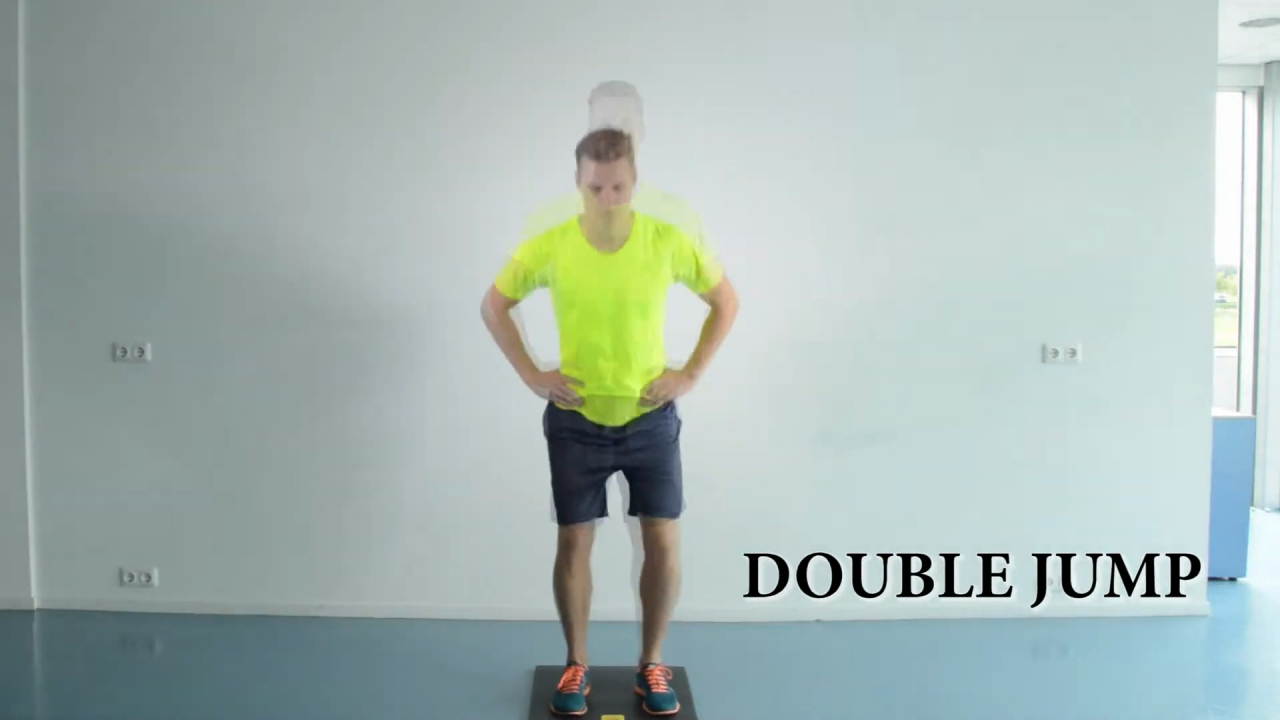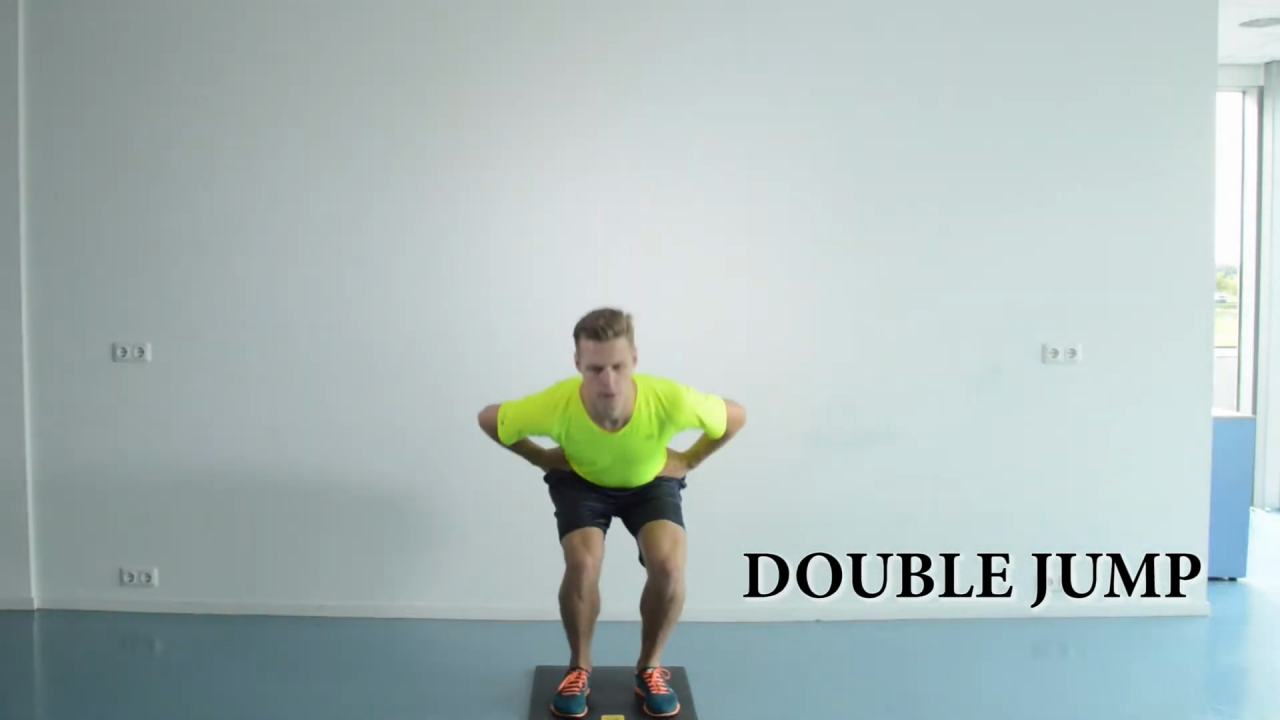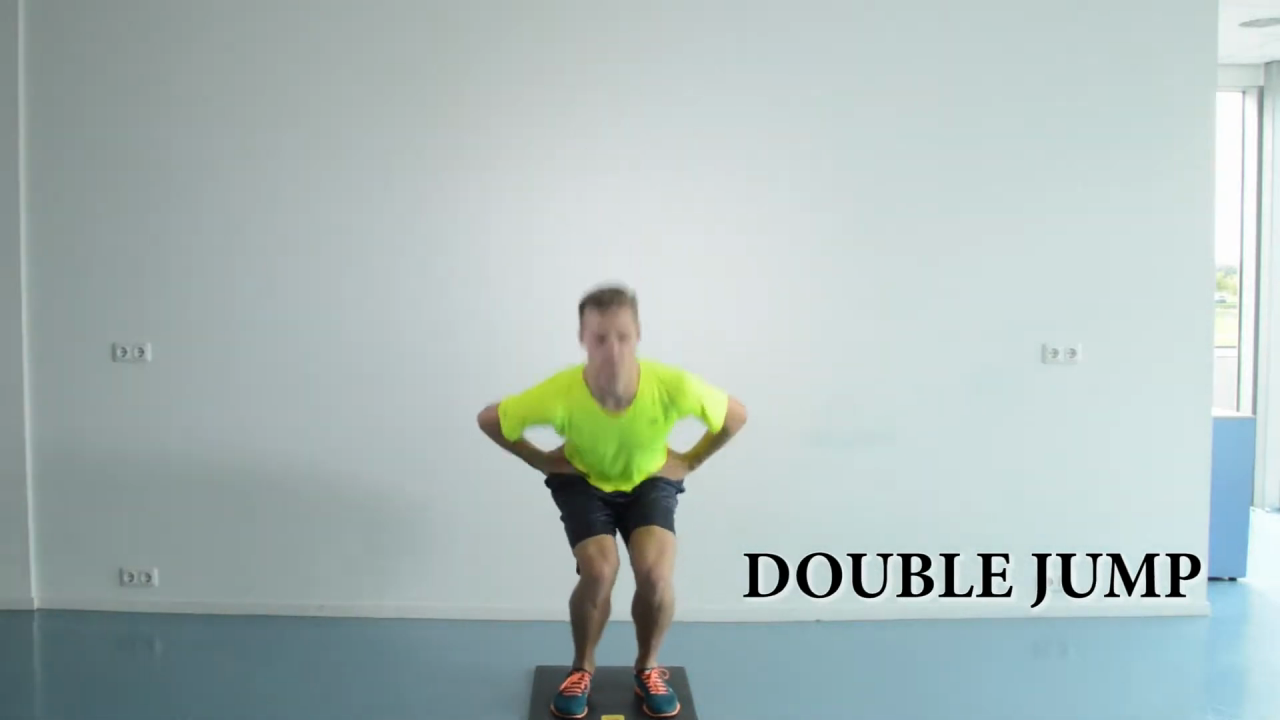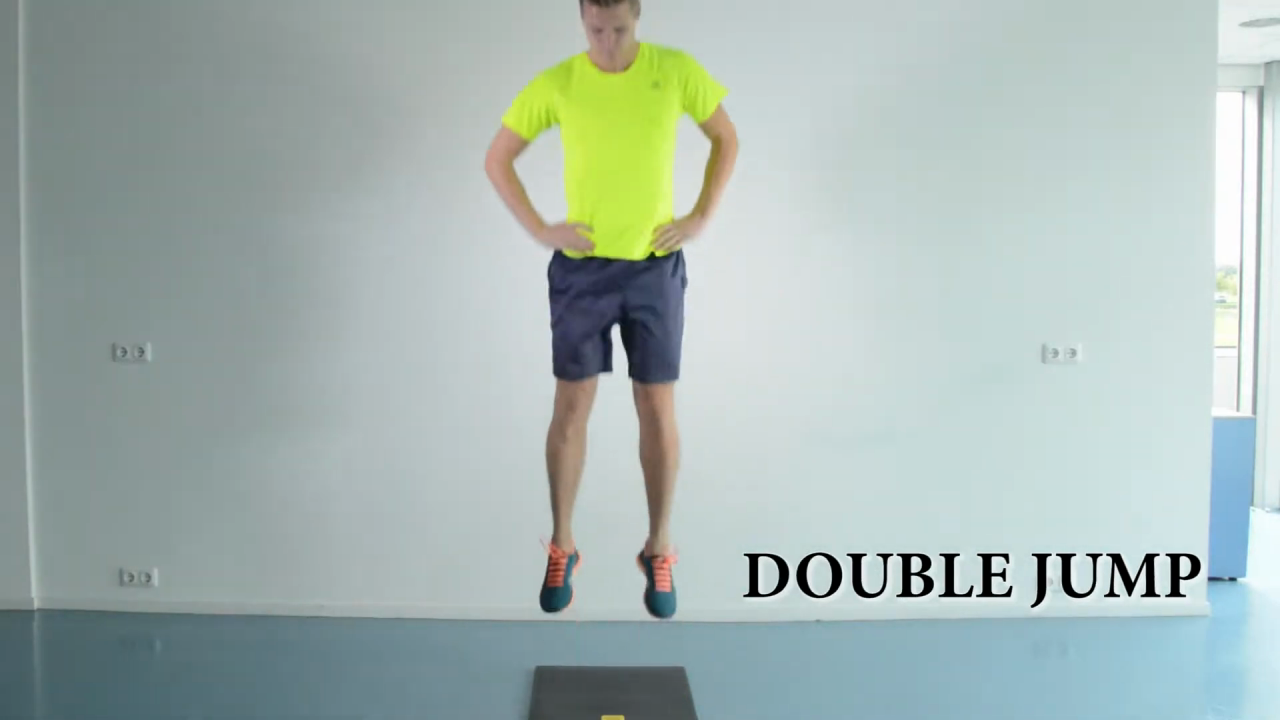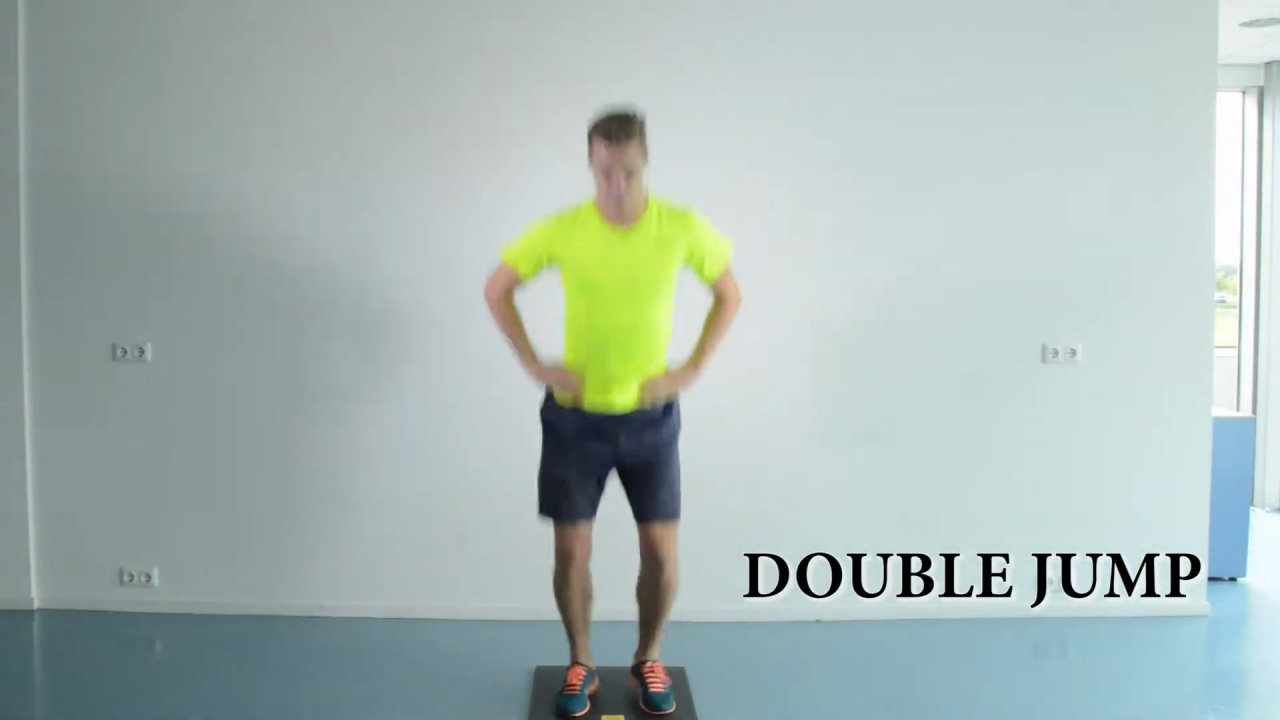
dt=0.4s
person 1, frame 1
left shoulder: (669, 240)
right shoulder: (548, 247)
left elbow: (725, 299)
right elbow: (495, 304)
left wrist: (690, 373)
right wrist: (533, 375)
left hip: (650, 414)
right hip: (576, 417)
left knee: (661, 542)
right knee: (575, 543)
left ankle: (652, 663)
right ankle: (575, 665)
person 1, frame 2
left shoulder: (670, 402)
right shoulder: (554, 408)
left elbow: (736, 415)
right elbow: (487, 417)
left wrist: (689, 460)
right wrist: (543, 458)
left hip: (649, 483)
right hip: (581, 482)
left knee: (669, 564)
right knee: (583, 561)
left ankle: (650, 667)
right ankle: (579, 666)
person 1, frame 3
left shoulder: (673, 387)
right shoulder: (559, 394)
left elbow: (736, 415)
right elbow: (489, 419)
left wrist: (689, 462)
right wrist: (543, 460)
left hip: (648, 484)
right hip: (584, 485)
left knee: (656, 573)
right knee: (598, 572)
left ankle: (648, 666)
right ankle: (582, 667)
person 1, frame 4
left shoulder: (677, 69)
right shoulder: (555, 83)
left elbow: (726, 140)
right elbow: (497, 158)
left wrist: (701, 216)
right wrist: (538, 228)
left hip: (656, 268)
right hip: (580, 269)
left knee: (657, 409)
right knee: (572, 407)
left ankle: (658, 550)
right ankle: (561, 547)
person 1, frame 5
left shoulder: (681, 227)
right shoulder: (560, 231)
left elbow: (729, 291)
right elbow: (498, 286)
left wrist: (689, 370)
right wrist: (537, 367)
left hip: (648, 418)
right hip: (576, 418)
left knee: (661, 549)
right knee: (572, 546)
left ankle: (649, 660)
right ankle: (579, 665)
